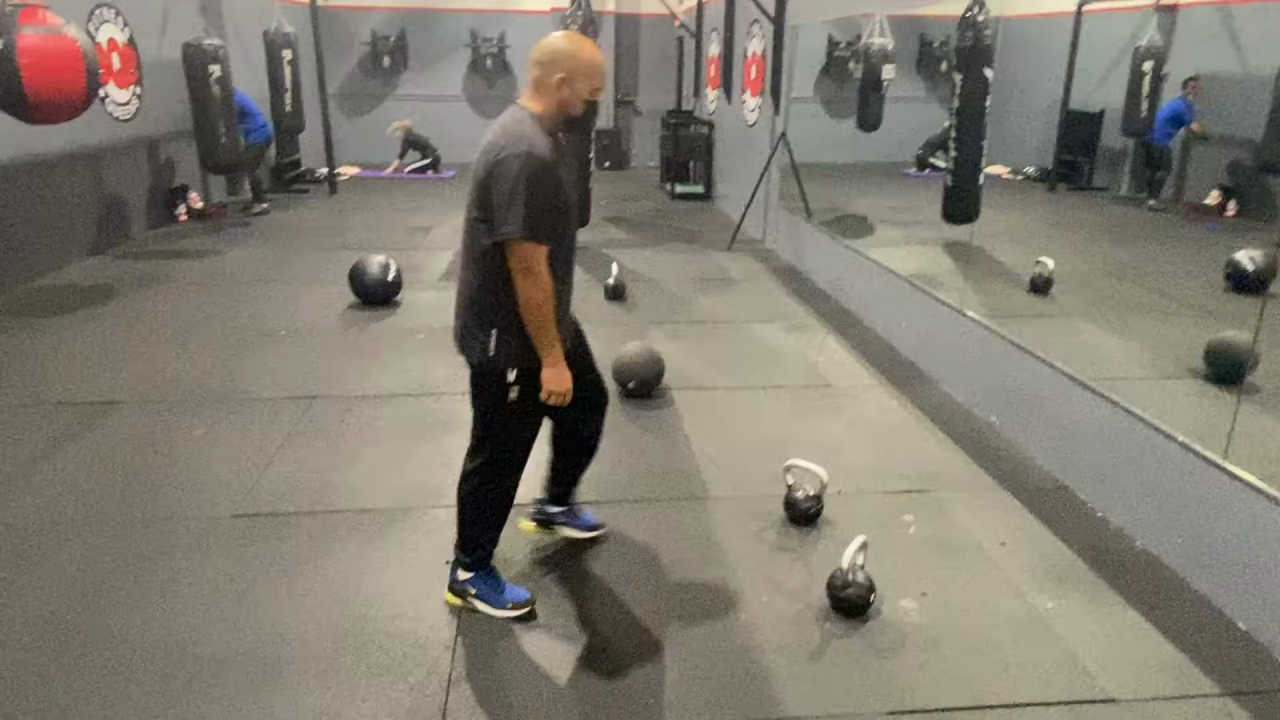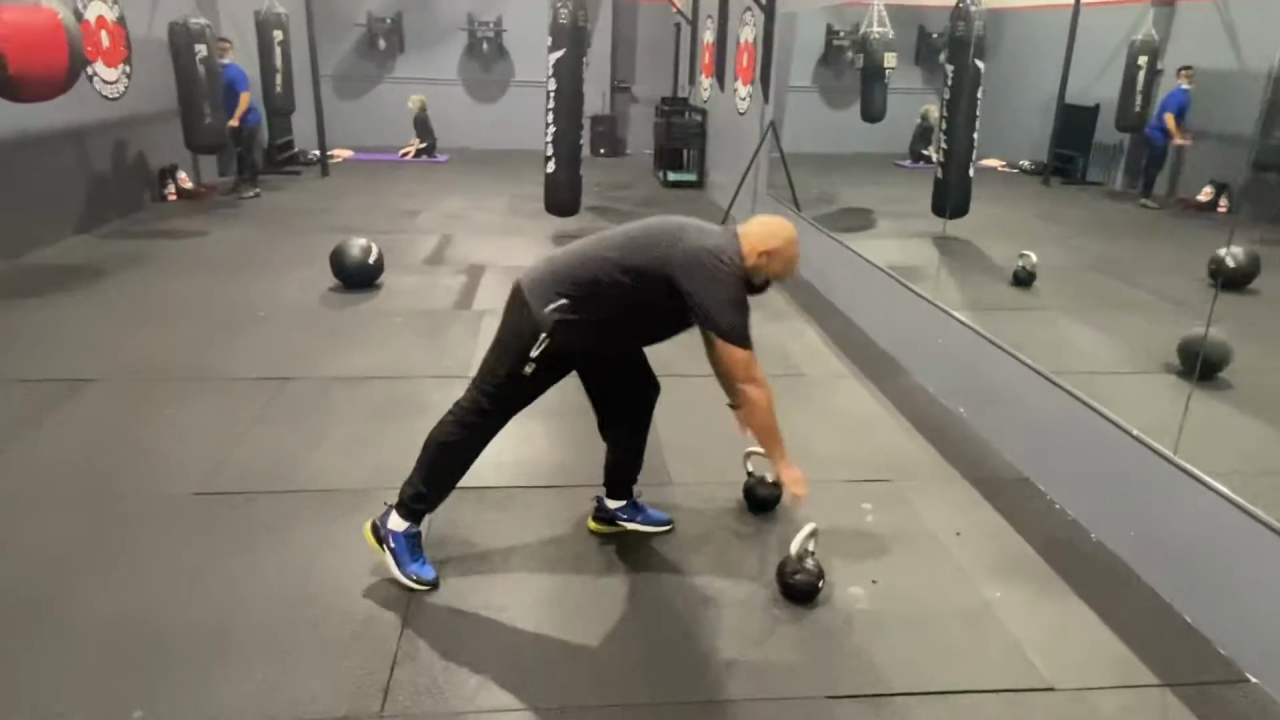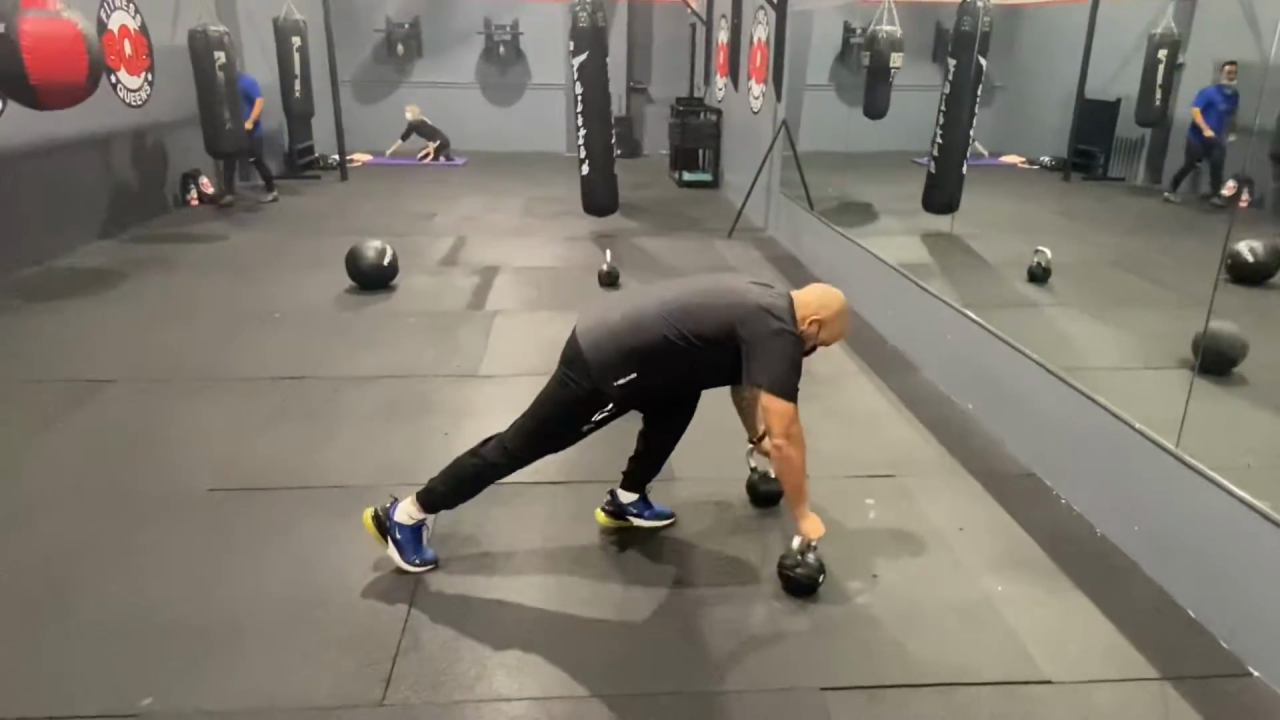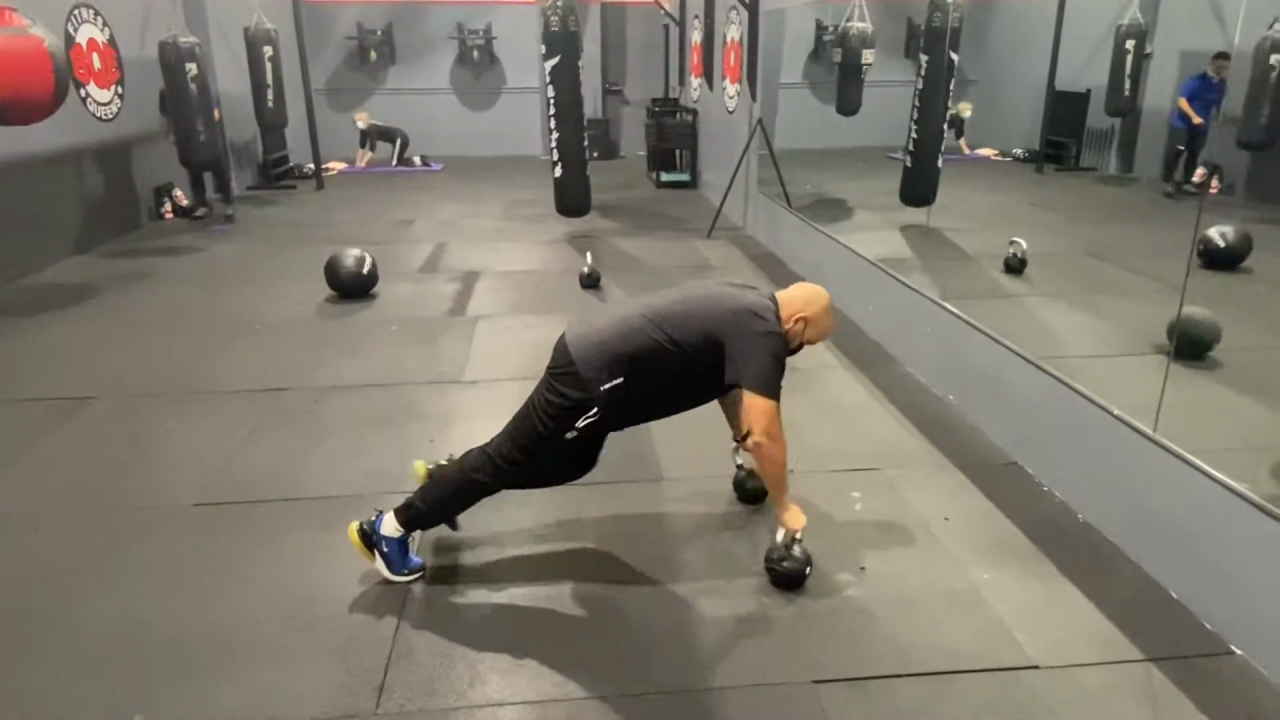
dt=0.7s
person 1, frame 1
left shoulder: (529, 130)
right shoulder: (527, 156)
right elbow: (528, 270)
right wrist: (553, 360)
left hip: (539, 318)
right hip: (505, 334)
left knee: (588, 403)
right knee: (498, 452)
left ankle: (555, 505)
right ankle: (469, 571)
person 1, frame 2
left shoulder: (716, 248)
right shoulder: (717, 271)
left elbow: (725, 356)
right elbow: (749, 382)
left wrist: (742, 408)
right wrist: (781, 462)
right hip: (552, 311)
left knee: (636, 396)
right knee: (483, 411)
left ankle: (616, 503)
right ankle: (400, 524)
person 1, frame 3
left shoulder: (763, 307)
right shoulder: (777, 334)
left elbow: (741, 379)
right elbow: (788, 437)
left wrist: (758, 437)
right wrist: (803, 517)
left hip: (609, 334)
right hip: (603, 364)
left knee: (680, 399)
right knee: (520, 445)
left ankle: (627, 500)
right ankle: (404, 516)
person 1, frame 4
left shoulder: (748, 308)
right shoulder: (762, 334)
left elbow: (726, 377)
right elbow: (767, 434)
left wrist: (741, 438)
right wrist: (784, 507)
left hip: (592, 349)
right hip: (594, 374)
left knee: (571, 462)
right knee: (511, 458)
left ankle: (447, 477)
right ankle: (388, 529)
